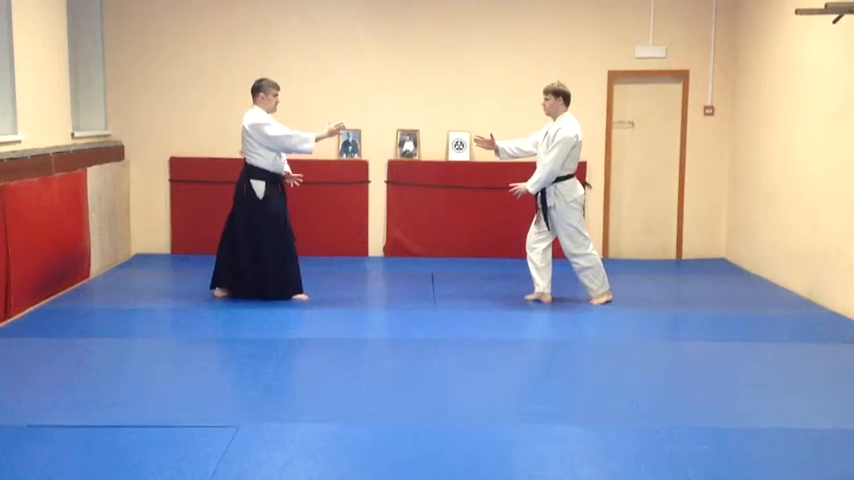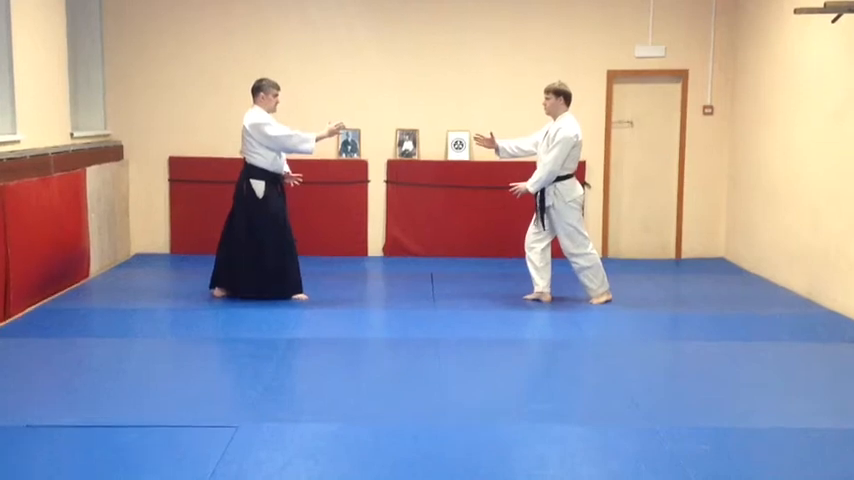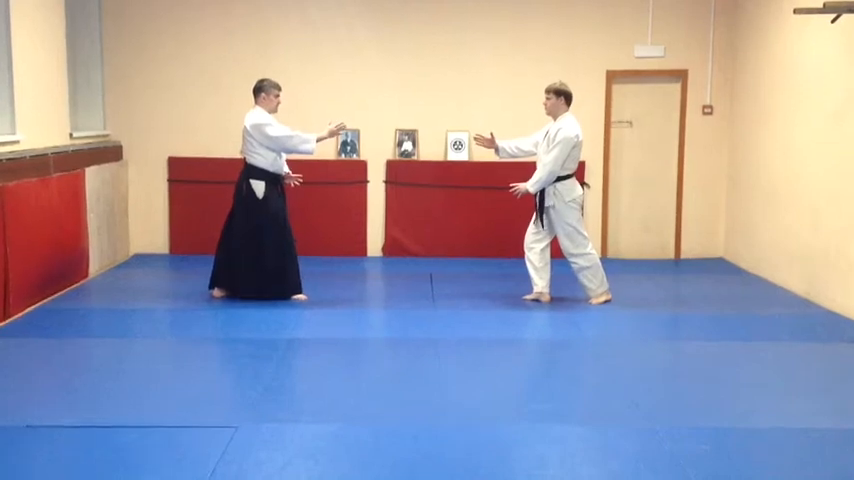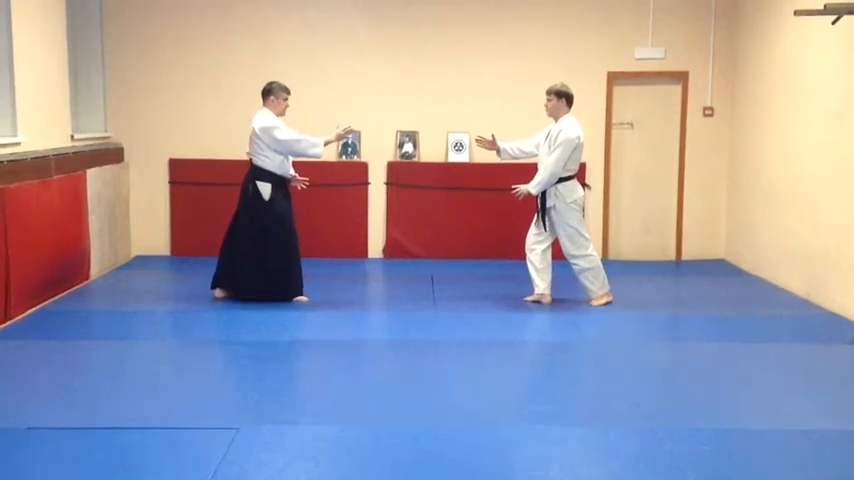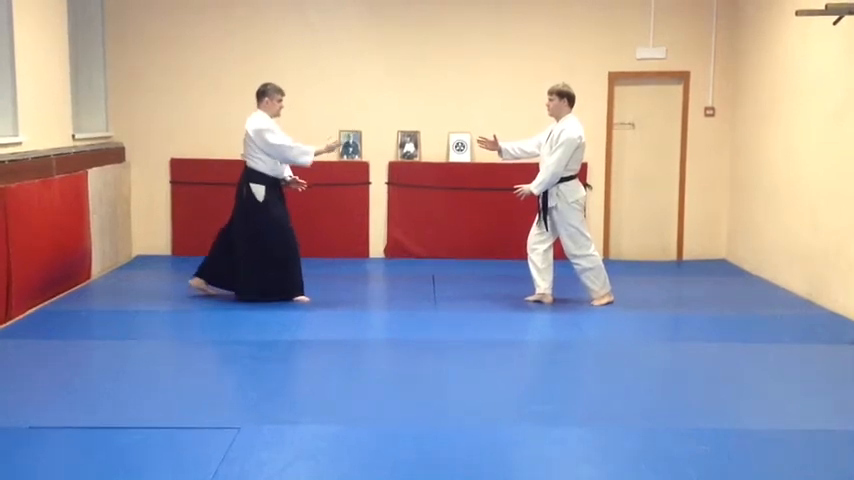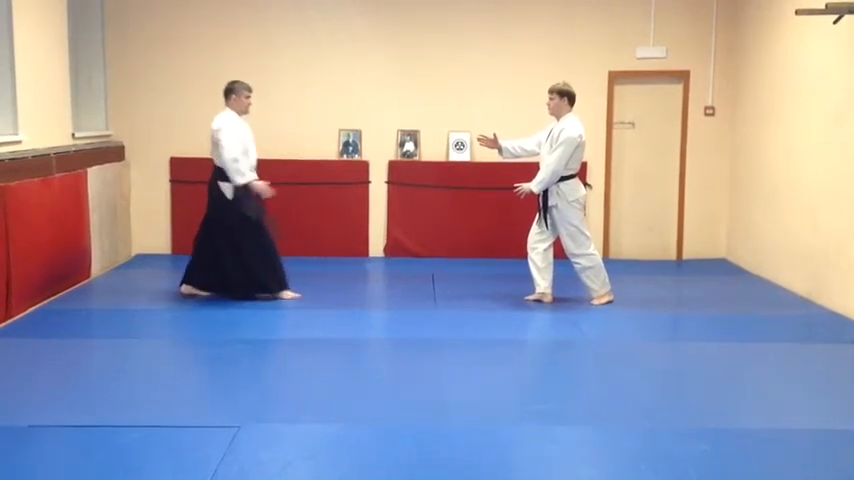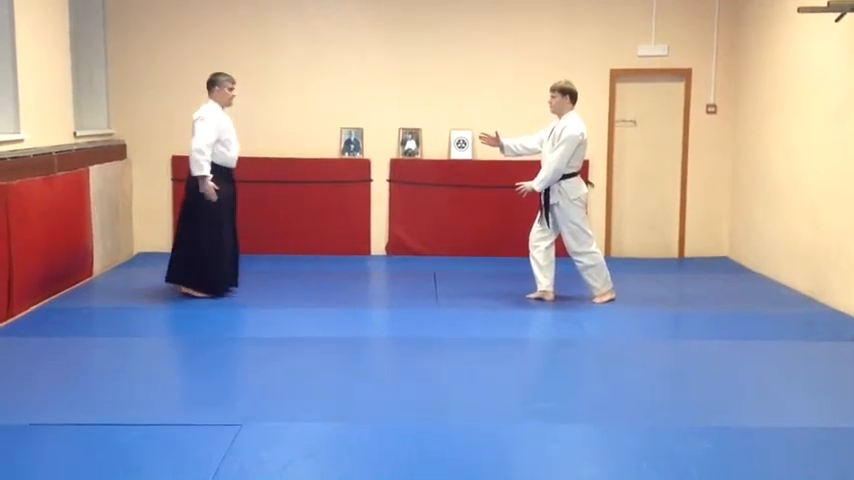
dt=0.3s
person 1, frame 1
left shoulder: (567, 129)
right shoulder: (553, 127)
left elbow: (551, 166)
right elbow: (528, 145)
left wrist: (529, 186)
right wrist: (498, 147)
left hip: (564, 195)
right hip: (551, 195)
left knee: (578, 246)
right knee: (537, 241)
left ankle: (602, 291)
right ankle: (543, 291)
person 1, frame 2
left shoulder: (567, 129)
right shoulder: (553, 127)
left elbow: (551, 165)
right elbow: (528, 144)
left wrist: (530, 186)
right wrist: (498, 146)
left hip: (563, 194)
right hip: (550, 194)
left knee: (577, 245)
right knee: (536, 240)
left ankle: (601, 291)
right ankle: (542, 291)
person 1, frame 3
left shoulder: (568, 130)
right shoulder: (553, 127)
left elbow: (552, 166)
right elbow: (528, 145)
left wrist: (530, 186)
right wrist: (498, 146)
left hip: (562, 195)
right hip: (550, 195)
left knee: (577, 246)
right knee: (535, 241)
left ankle: (601, 291)
right ankle: (541, 291)
person 1, frame 4
left shoulder: (569, 131)
right shoulder: (555, 129)
left elbow: (553, 167)
right elbow: (530, 146)
left wrist: (532, 188)
right wrist: (499, 147)
left hip: (564, 196)
right hip: (552, 196)
left knee: (578, 247)
right knee: (536, 242)
left ankle: (601, 292)
right ankle: (543, 292)
person 1, frame 5
left shoulder: (571, 131)
right shoulder: (556, 129)
left elbow: (555, 167)
right elbow: (531, 146)
left wrist: (534, 188)
right wrist: (501, 148)
left hip: (566, 196)
right hip: (553, 196)
left knee: (579, 247)
right knee: (538, 242)
left ankle: (603, 292)
right ankle: (544, 292)
person 1, frame 6
left shoulder: (571, 130)
right shoulder: (556, 127)
left elbow: (555, 166)
right elbow: (531, 145)
left wrist: (534, 186)
right wrist: (501, 146)
left hip: (566, 195)
right hip: (553, 195)
left knee: (579, 246)
right knee: (538, 241)
left ankle: (603, 291)
right ankle: (544, 291)
person 1, frame 7
left shoulder: (573, 128)
right shoulder: (558, 126)
left elbow: (557, 164)
right elbow: (533, 143)
left wrist: (535, 185)
right wrist: (502, 144)
left hip: (567, 193)
right hip: (555, 193)
left knee: (581, 244)
right knee: (540, 239)
left ankle: (604, 290)
right ankle: (545, 289)
person 2, frame 1
left shoulder: (261, 119)
right shoulder: (257, 121)
left elbow: (276, 148)
right elbow: (287, 140)
left wrist: (284, 173)
right wrist: (324, 134)
left hip: (262, 184)
right hip: (259, 186)
left knee: (242, 235)
right knee: (276, 238)
left ankle: (225, 285)
right ankle: (286, 289)
person 2, frame 2
left shoulder: (260, 119)
right shoulder: (257, 121)
left elbow: (276, 148)
right elbow: (287, 139)
left wrist: (283, 173)
right wrist: (324, 134)
left hip: (262, 184)
right hip: (259, 186)
left knee: (242, 235)
right knee: (275, 237)
left ankle: (225, 285)
right ankle: (286, 289)
person 2, frame 3
left shoulder: (261, 119)
right shoulder: (259, 121)
left elbow: (273, 150)
right elbow: (288, 139)
left wrist: (283, 173)
right wrist: (324, 135)
left hip: (261, 184)
right hip: (259, 186)
left knee: (241, 235)
right knee: (276, 237)
left ankle: (223, 285)
right ankle: (285, 289)
person 2, frame 4
left shoulder: (268, 121)
right shoulder: (267, 124)
left elbow: (280, 153)
right elbow: (296, 143)
left wrist: (289, 176)
right wrist: (332, 139)
left hip: (266, 186)
right hip: (264, 188)
left knee: (246, 236)
right knee: (280, 239)
left ankle: (226, 285)
right ankle: (286, 291)
person 2, frame 5
left shoulder: (262, 123)
right shoulder: (261, 125)
left elbow: (276, 155)
right elbow: (287, 149)
left wrist: (288, 178)
right wrist: (321, 150)
left hip: (260, 188)
right hip: (259, 190)
left knee: (239, 236)
right knee: (280, 239)
left ankle: (207, 278)
right ankle: (288, 290)
person 2, frame 6
left shoulder: (234, 122)
right shoulder: (226, 124)
right elbow: (232, 159)
left wrist: (254, 182)
right wrist: (252, 183)
left hip: (234, 187)
right hip: (229, 188)
left knee: (216, 235)
right knee: (252, 234)
left ankle: (195, 283)
right ankle: (273, 287)
person 2, frame 7
left shoulder: (219, 114)
right shoulder: (209, 115)
right elbow: (200, 148)
right wrist: (203, 180)
left hip: (220, 179)
right hip: (211, 181)
left knee: (220, 233)
right knee: (209, 233)
left ankle: (196, 282)
right ankle: (196, 284)
